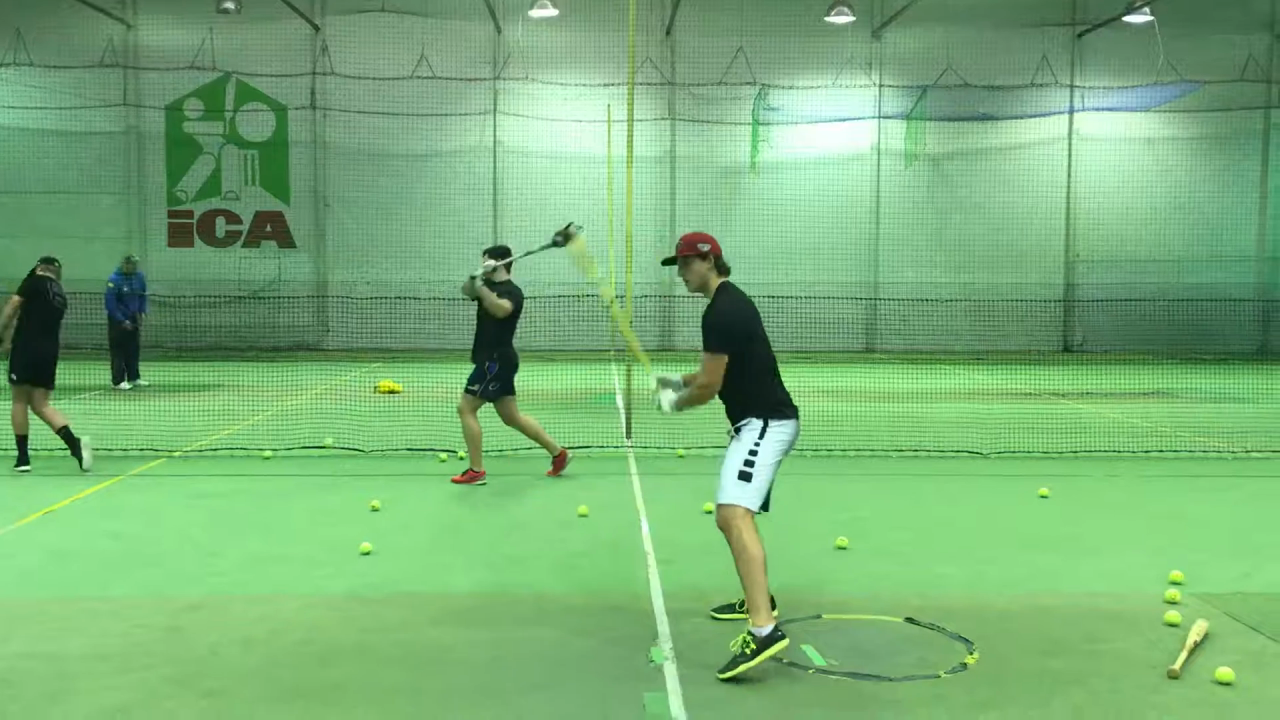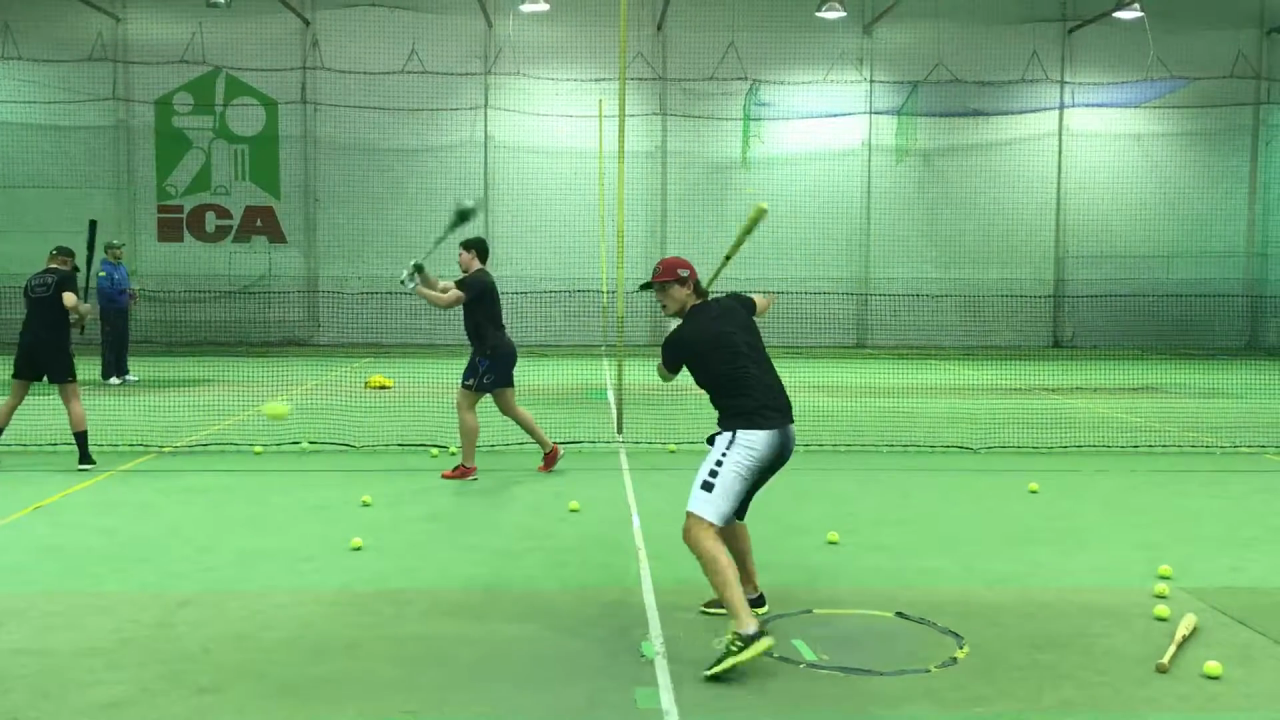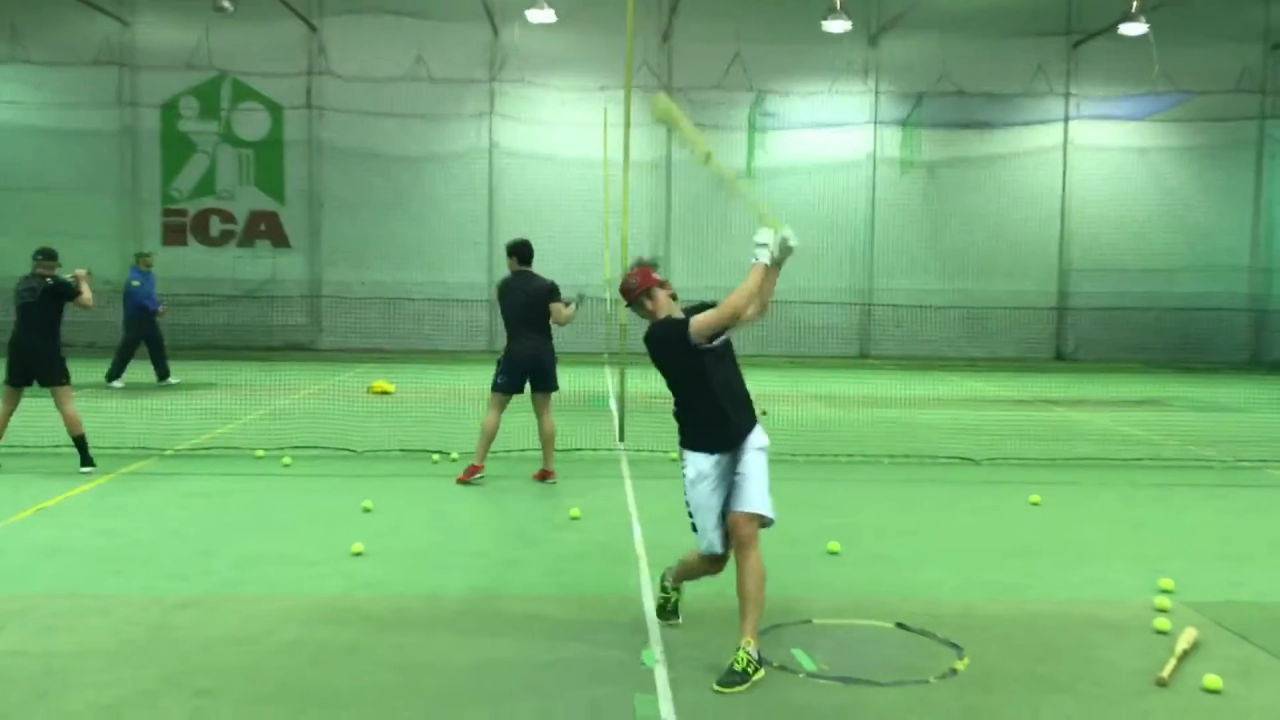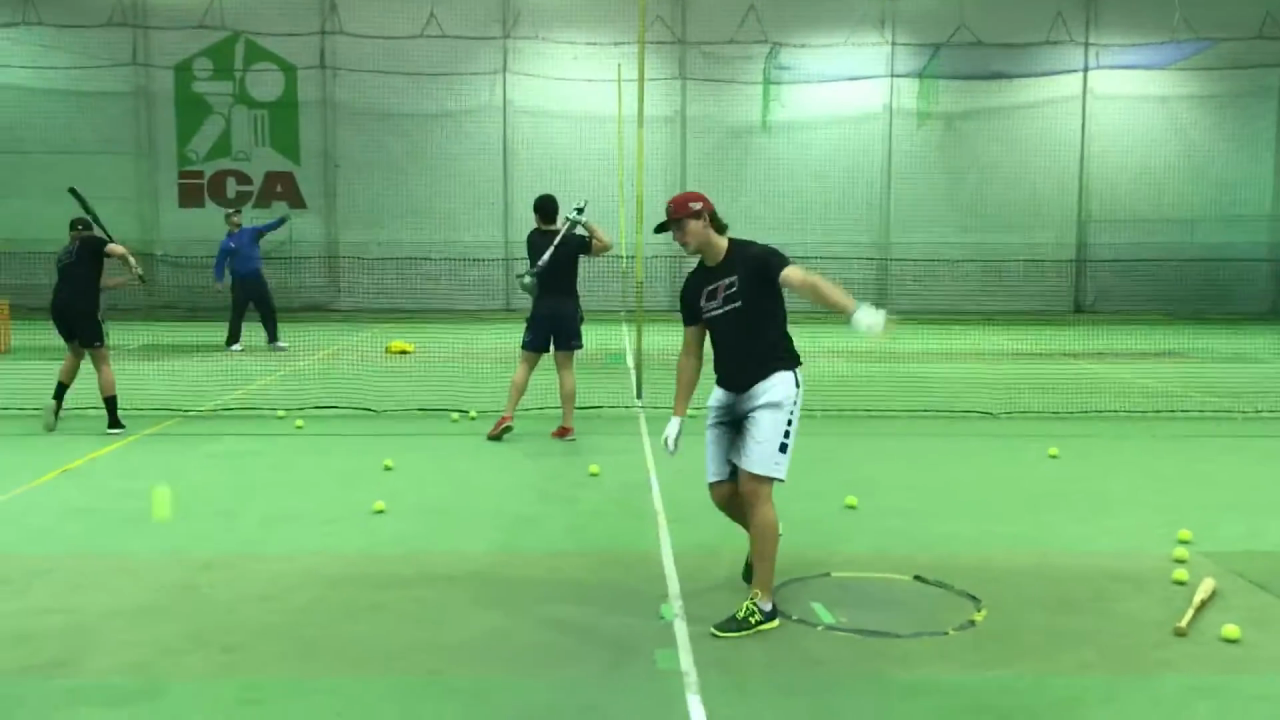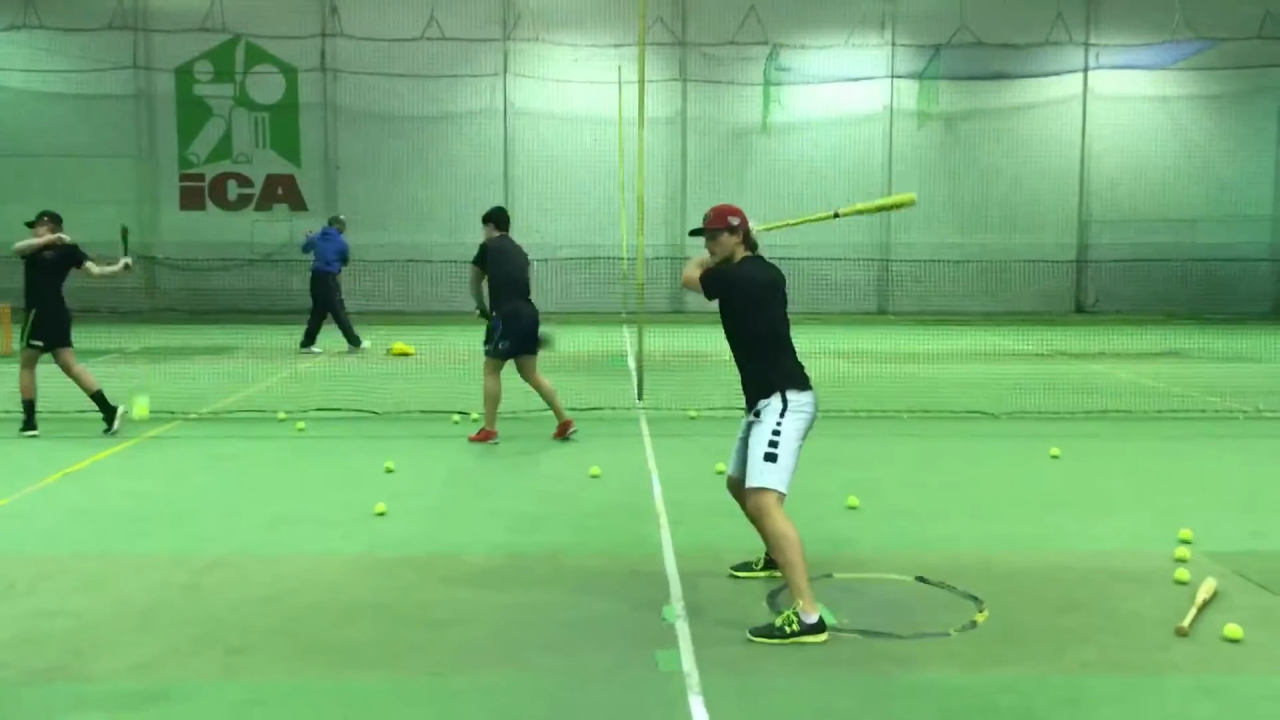
dt=1s
person 1, frame 1
left shoulder: (721, 311)
right shoulder: (731, 301)
left elbow: (710, 385)
left wrist: (675, 401)
right wrist: (680, 382)
left hip: (765, 423)
right hip: (760, 421)
left knee: (733, 516)
right knee: (732, 513)
left ankle: (762, 630)
right ankle: (759, 599)
person 1, frame 2
left shoulder: (680, 339)
right shoulder: (733, 306)
left elbow: (665, 375)
right elbow: (764, 302)
left hip: (746, 434)
right hip: (781, 433)
left knee: (698, 530)
right knee: (723, 513)
left ankle: (746, 629)
right ankle: (750, 593)
person 1, frame 3
left shoulder: (703, 318)
right shoulder: (660, 337)
left elbow: (755, 306)
right elbow: (731, 310)
left wrist: (776, 260)
right wrist: (762, 260)
left hip: (746, 440)
right hip: (705, 453)
left knee: (744, 532)
right knee: (713, 557)
left ankle: (750, 650)
right ankle: (671, 581)
person 1, frame 4
left shoulder: (755, 259)
right shoulder: (693, 286)
left elbow: (806, 282)
right elbow: (691, 353)
left wrist: (855, 310)
right wrist: (678, 415)
left hip: (772, 386)
right hip: (727, 393)
left knee: (753, 489)
right knee: (722, 493)
left ankle: (762, 604)
right ankle: (761, 537)
person 1, frame 5
left shoulder: (732, 277)
right shoulder: (767, 272)
left elbow: (688, 276)
left wrist: (716, 257)
right wrist: (722, 254)
left hip: (782, 402)
right hip: (770, 399)
left knee: (763, 501)
right knee: (739, 484)
left ankle: (807, 616)
right ankle: (777, 556)
person 2, frame 1
left shoulder: (513, 292)
right shoulder: (488, 285)
left elbow: (499, 310)
right elbow: (466, 289)
left wrist: (480, 286)
right wrist: (475, 281)
left hip: (497, 360)
right hip: (495, 360)
left knee: (465, 408)
right knee: (511, 416)
left ankle: (476, 471)
right ankle: (558, 452)
person 2, frame 2
left shoulder: (478, 280)
right shoulder: (472, 280)
left elbow: (444, 302)
right elbow: (438, 287)
left wrist: (416, 288)
right wrist: (421, 275)
left hip: (491, 351)
right hip: (499, 350)
left knee: (465, 403)
right knee: (508, 406)
left ankle: (468, 466)
right ankle: (550, 449)
person 2, frame 3
left shoulder: (504, 287)
right shoulder: (547, 286)
right elbow: (561, 319)
right wrist: (572, 308)
left hip: (515, 353)
right hip: (543, 354)
left knee: (495, 407)
right knee: (543, 411)
left ankle: (477, 465)
right ankle: (548, 469)
person 2, frame 4
left shoulder: (533, 238)
right shoulder: (572, 241)
right elbow: (606, 245)
left wrist: (572, 221)
right wrist: (584, 222)
left hip: (541, 310)
right hip: (568, 311)
left knee: (525, 364)
right knee: (565, 368)
left ankle: (507, 417)
right ankle: (567, 426)
person 2, frame 5
left shoulder: (488, 247)
right shoulder: (519, 253)
left elbow: (475, 281)
left wrist: (481, 305)
left hip: (507, 316)
right hip: (529, 315)
left knee: (491, 371)
right knee: (531, 374)
left ankle: (489, 430)
right ankle: (564, 421)
person 3, frame 1
left shoulder: (35, 281)
right shoulder: (61, 295)
left hip: (27, 347)
right hip: (49, 351)
left knee: (19, 402)
right knee: (41, 405)
left ankle: (23, 457)
right ankle: (74, 444)
person 3, frame 2
left shoulder: (31, 281)
right shoulder: (66, 277)
right elbow: (70, 303)
left wrist: (70, 323)
right wrist: (83, 312)
left hip: (28, 344)
right hip: (55, 345)
right knee: (72, 401)
right ankle: (84, 456)
person 3, frame 3
left shoulder: (22, 283)
right shoulder: (56, 283)
right elbow: (87, 302)
left wrist: (70, 283)
right wrist: (82, 281)
left hip: (19, 349)
right hip: (46, 350)
right knee: (65, 403)
right ankle: (85, 458)
person 3, frame 4
left shoulder: (63, 253)
right shoulder: (91, 243)
right elbow: (118, 251)
right wrist: (131, 261)
left hip: (59, 308)
right hip: (83, 309)
left knee: (75, 353)
right knee: (102, 363)
left ankle: (56, 402)
right ankle: (113, 421)
person 3, frame 5
left shoulder: (68, 250)
right shoulder: (35, 247)
left elbow: (94, 271)
right elbow: (17, 249)
left wrist: (117, 268)
right wrist: (48, 239)
left hip: (45, 312)
right hip: (51, 313)
left knee: (27, 365)
right knee: (70, 366)
left ankle: (29, 422)
right ankle: (109, 410)
